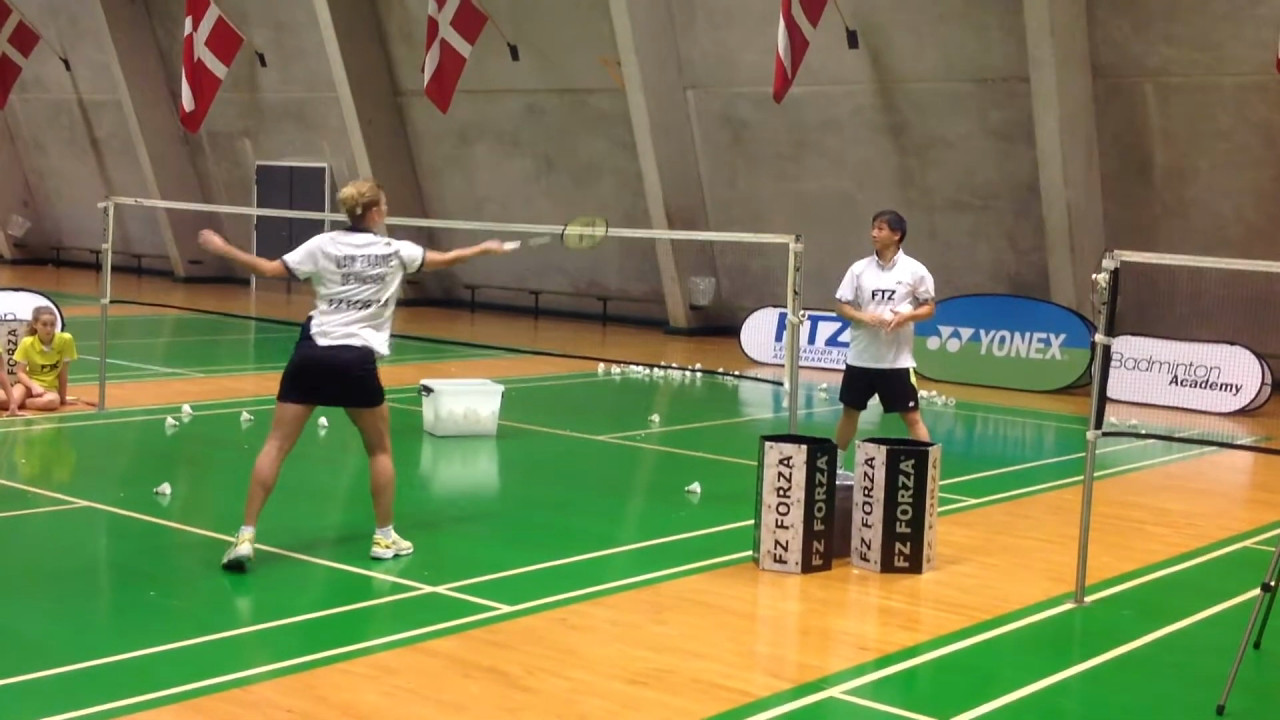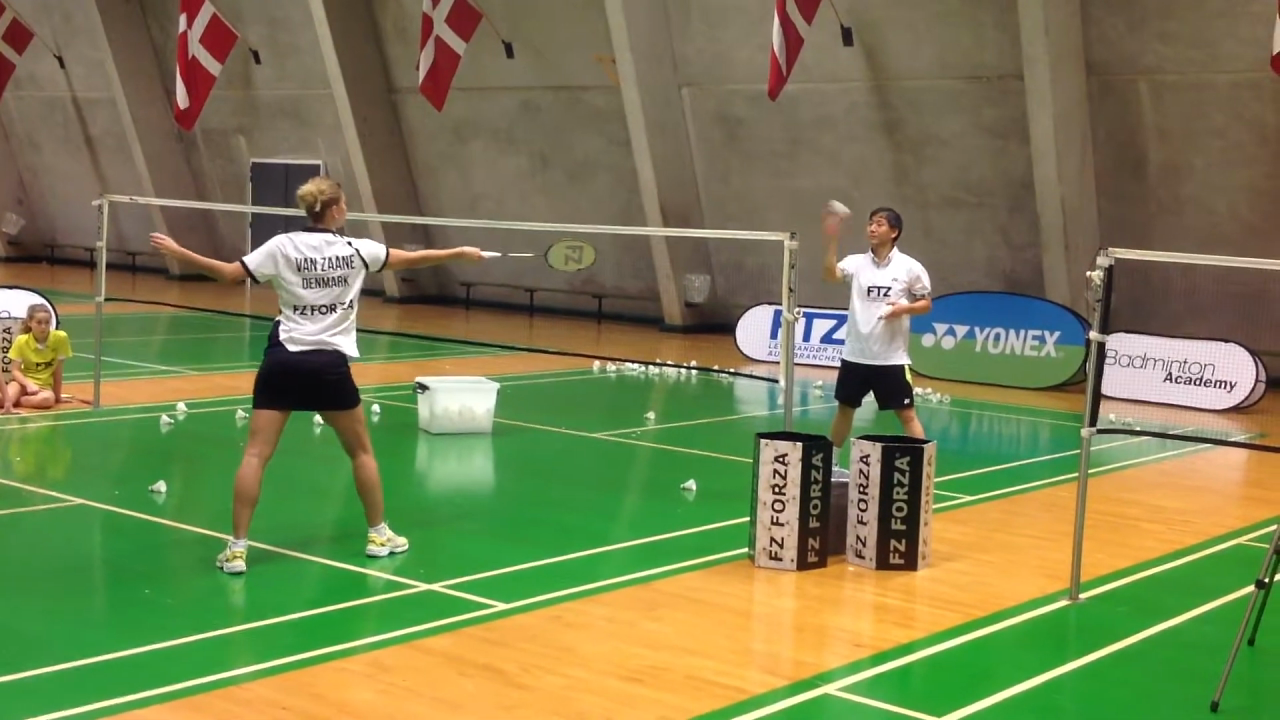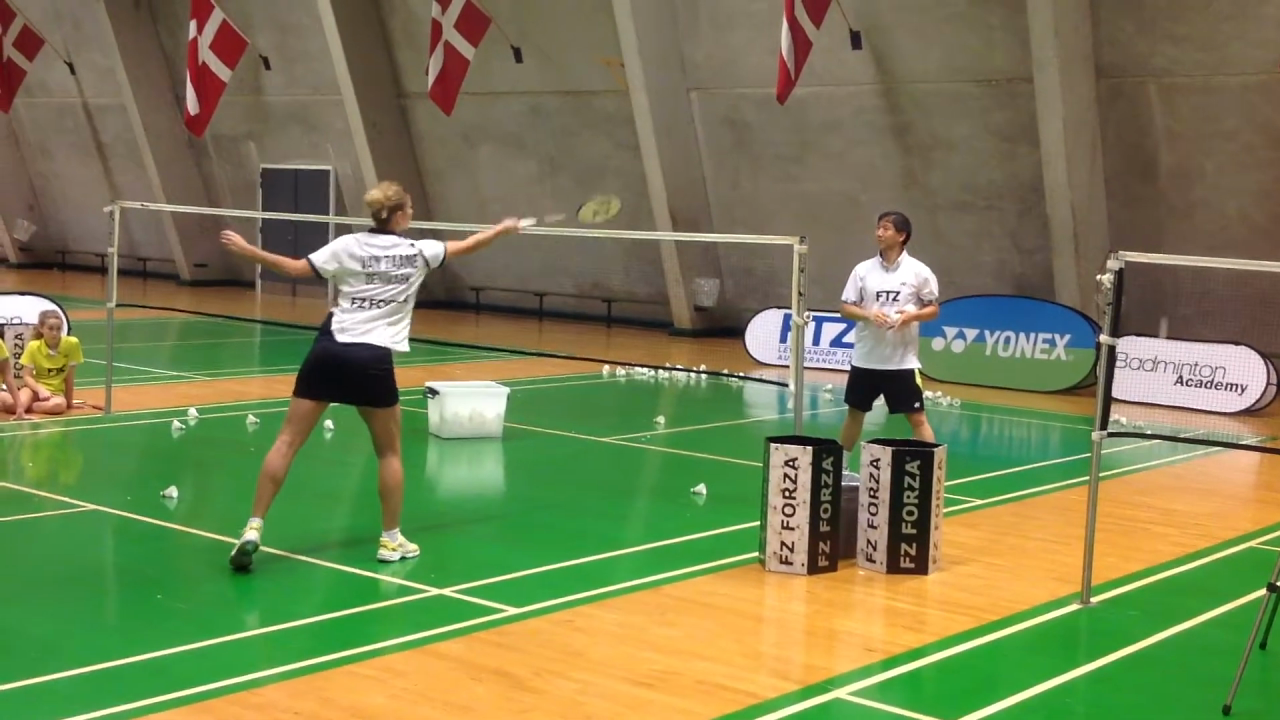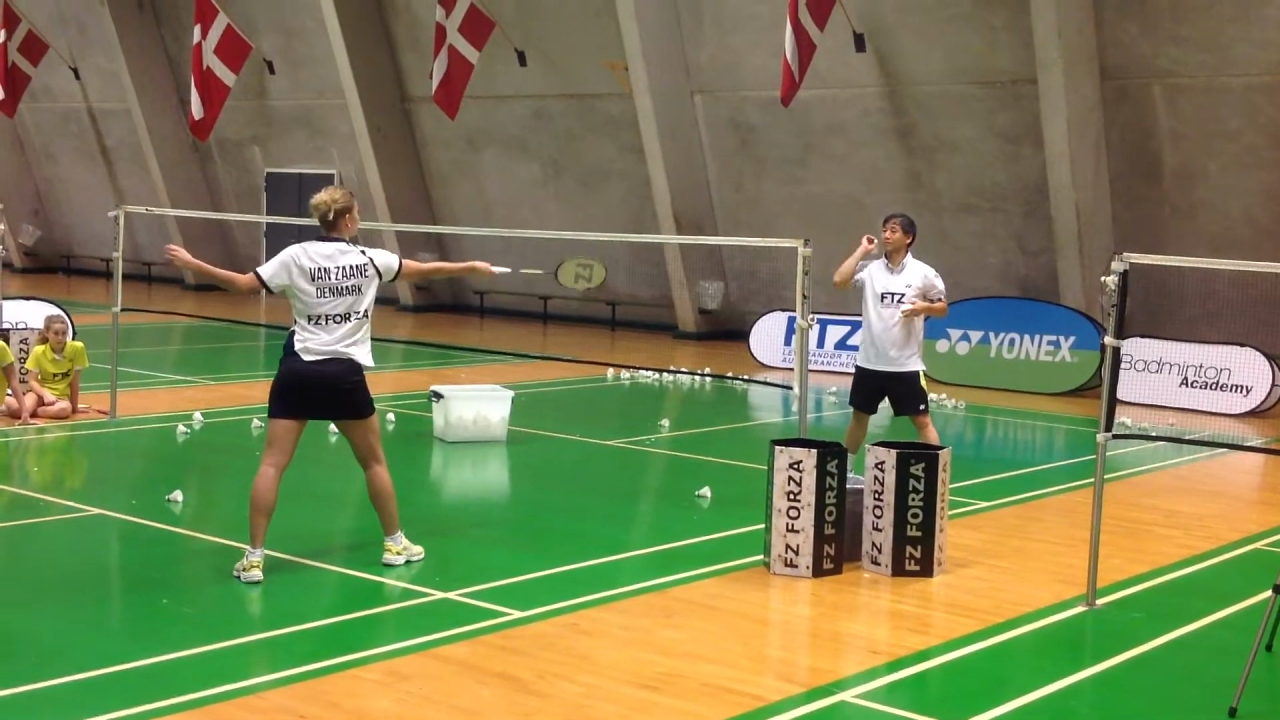
dt=0.7s
person 1, frame 1
left shoulder: (323, 244)
right shoulder: (394, 252)
left elbow: (270, 270)
right elbow: (445, 259)
left wrist: (224, 250)
right wrist: (486, 248)
left hip: (311, 356)
right hip: (357, 361)
left knee: (275, 446)
right knee: (379, 450)
left ankle: (245, 537)
right ankle: (385, 536)
person 1, frame 2
left shoulder: (282, 246)
right shoulder: (356, 250)
left elbow: (229, 273)
right elbow: (414, 258)
left wrist: (179, 252)
right wrist: (460, 252)
left hip: (282, 362)
right hip: (329, 365)
left knee: (256, 454)
right knee: (361, 451)
left ankle: (237, 548)
right ankle: (379, 535)
person 1, frame 3
left shoulder: (348, 245)
right shoulder: (418, 252)
left elbow: (296, 269)
right elbow: (466, 245)
left wrist: (247, 250)
right wrist: (503, 228)
left hip: (328, 352)
right hip: (373, 361)
left knee: (287, 441)
right knee: (389, 452)
left ankle: (253, 528)
right ankle: (391, 539)
person 1, frame 4
left shoulder: (296, 256)
right shoulder: (370, 260)
left elbow: (243, 284)
right elbow: (427, 269)
left wrist: (192, 264)
right wrist: (471, 266)
left hip: (297, 371)
right hip: (344, 374)
left knee: (272, 463)
right knee: (374, 462)
left ankle: (254, 557)
right ankle: (395, 543)
person 2, frame 1
left shoulder: (915, 270)
right shoulder: (859, 268)
left elbow: (929, 308)
right elbow: (842, 306)
left wrist: (908, 315)
right wrist: (864, 317)
left hip: (897, 360)
right hip: (860, 358)
left knee: (911, 416)
right knee: (850, 412)
right ankle: (835, 465)
person 2, frame 2
left shoulder: (910, 267)
right shoulder: (856, 263)
left elbow: (926, 303)
right elbow: (829, 274)
left wrist: (905, 307)
right wrist: (832, 239)
left hip: (892, 357)
right hip: (856, 354)
left knee: (907, 414)
right knee: (845, 409)
person 2, frame 3
left shoulder: (919, 272)
right shoulder: (862, 269)
left elbow: (933, 309)
right elbow: (846, 308)
left wrist: (911, 316)
right wrist: (869, 315)
left hip: (902, 362)
right hip: (865, 359)
left knee: (917, 418)
right knee: (855, 413)
right ankle: (840, 466)
person 2, frame 4
left shoulder: (924, 273)
right shoulder: (868, 269)
left elbow: (943, 308)
right elbow: (839, 281)
left wrist: (924, 307)
right wrist: (862, 250)
left hip: (907, 364)
right hip: (870, 362)
left knee: (922, 420)
right knee: (859, 416)
right ankle: (845, 469)
